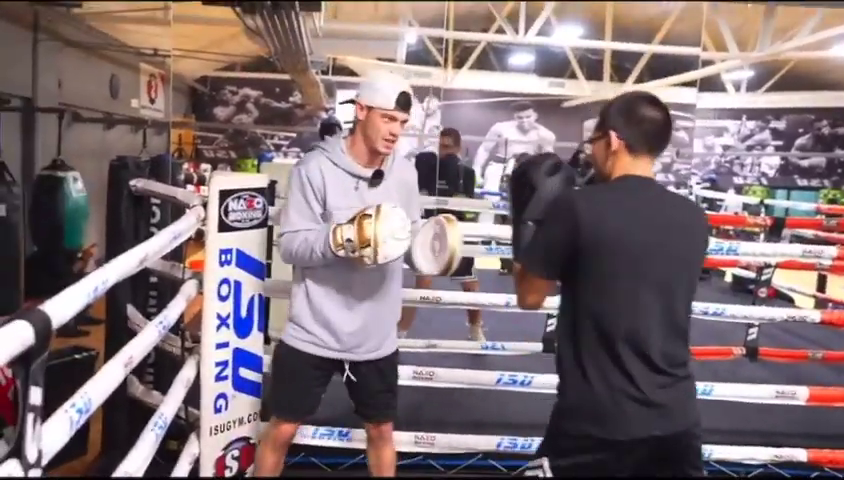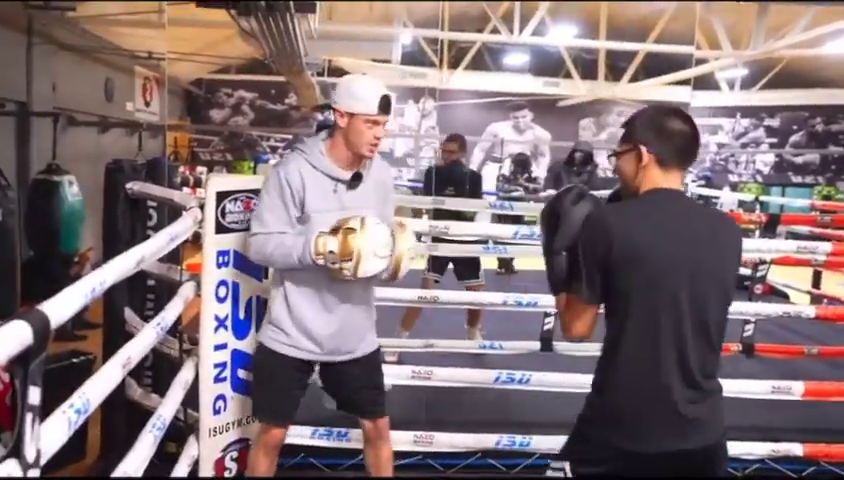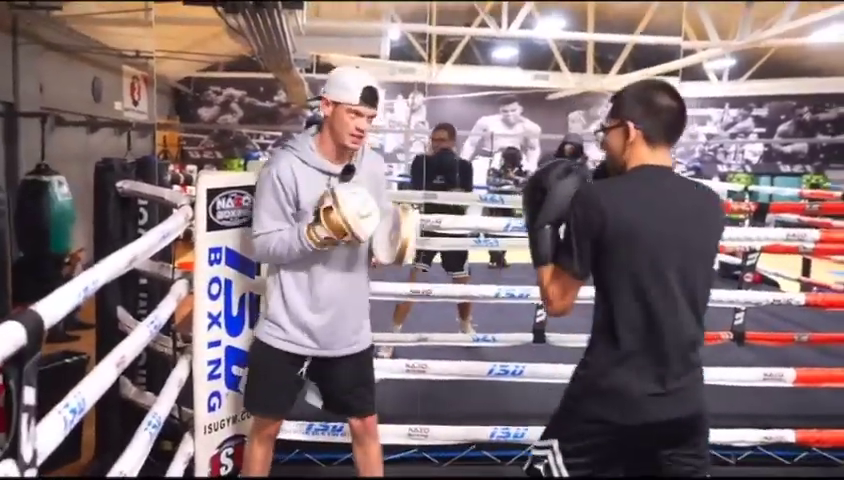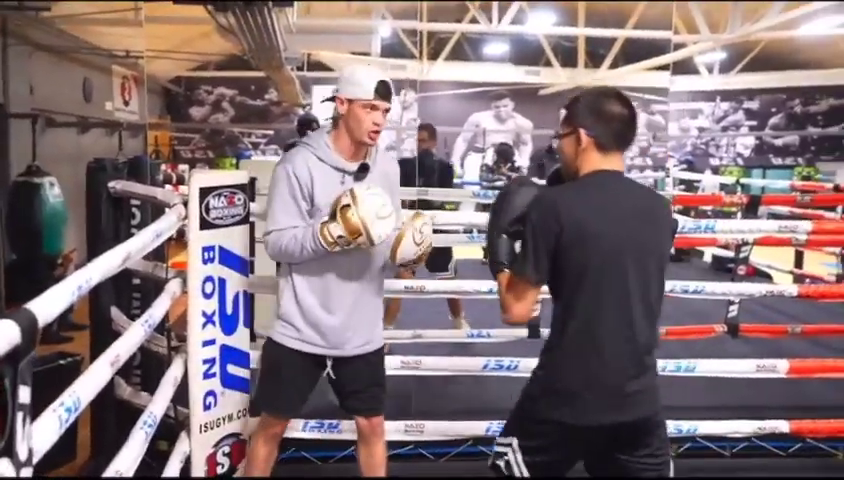
dt=0.2s
person 1, frame 1
left shoulder: (405, 174)
right shoulder: (315, 168)
right elbow: (290, 246)
right wrist: (343, 239)
left hip: (376, 337)
right hip: (312, 334)
left knee: (381, 430)
right knee: (282, 430)
person 1, frame 2
left shoulder: (381, 175)
right shoulder: (293, 171)
right elbow: (261, 245)
left wrist: (392, 254)
right wrist: (325, 247)
left hip: (355, 337)
right hip: (292, 336)
left knee: (377, 427)
right knee: (270, 434)
person 1, frame 3
left shoulder: (374, 167)
right shoulder: (285, 166)
right elbow: (264, 245)
right wrist: (319, 232)
left hip: (349, 332)
right hip: (288, 331)
left knee: (365, 426)
right knee: (266, 427)
person 1, frame 4
left shoulder: (386, 167)
right shoulder: (299, 165)
right elbow: (277, 243)
left wrist: (406, 247)
right wrist: (333, 233)
left hip: (362, 332)
right hip: (301, 331)
left knee: (372, 426)
right knee: (272, 425)
person 2, frame 1
left shoulder: (575, 207)
right shoulder: (694, 219)
left elbow: (529, 296)
left wrist: (525, 218)
left hip: (595, 416)
right hip: (674, 414)
person 2, frame 2
left shoulder: (607, 224)
right shoulder: (726, 231)
left elbow: (576, 327)
left wrist: (558, 251)
left hip: (620, 428)
right hip: (701, 428)
person 2, frame 3
left shoulder: (596, 200)
right shoulder: (709, 206)
left elbow: (557, 301)
left wrist: (542, 226)
left hip: (607, 398)
right hip: (681, 400)
person 2, frame 4
left shoulder: (553, 206)
right shoulder: (660, 210)
left elbow: (516, 311)
left wrist: (500, 239)
left hip: (564, 400)
right hip: (637, 400)
person 3, frame 1
left shoulder: (466, 172)
right shoulder: (426, 164)
left wrist: (454, 185)
left knee: (471, 286)
right knee: (422, 284)
left ankle: (476, 332)
right ankle: (399, 336)
person 3, frame 2
left shoulder: (472, 177)
right shoulder: (433, 173)
left elbow: (472, 211)
left wrist: (461, 188)
left hip: (465, 239)
right hip: (439, 237)
left knee: (475, 290)
right knee: (425, 288)
left ankle: (473, 333)
right ankle: (400, 340)
person 3, frame 3
left shoulder: (462, 166)
right shoulder: (422, 162)
left wrist: (451, 177)
left knee: (462, 282)
right knee: (414, 279)
left ankle: (466, 326)
right ankle: (393, 335)
person 3, frame 4
left shoulder: (443, 167)
right shoulder: (405, 165)
left elbow: (439, 200)
left wrist: (430, 183)
left knee: (449, 282)
right knee: (402, 278)
left ankle: (459, 321)
